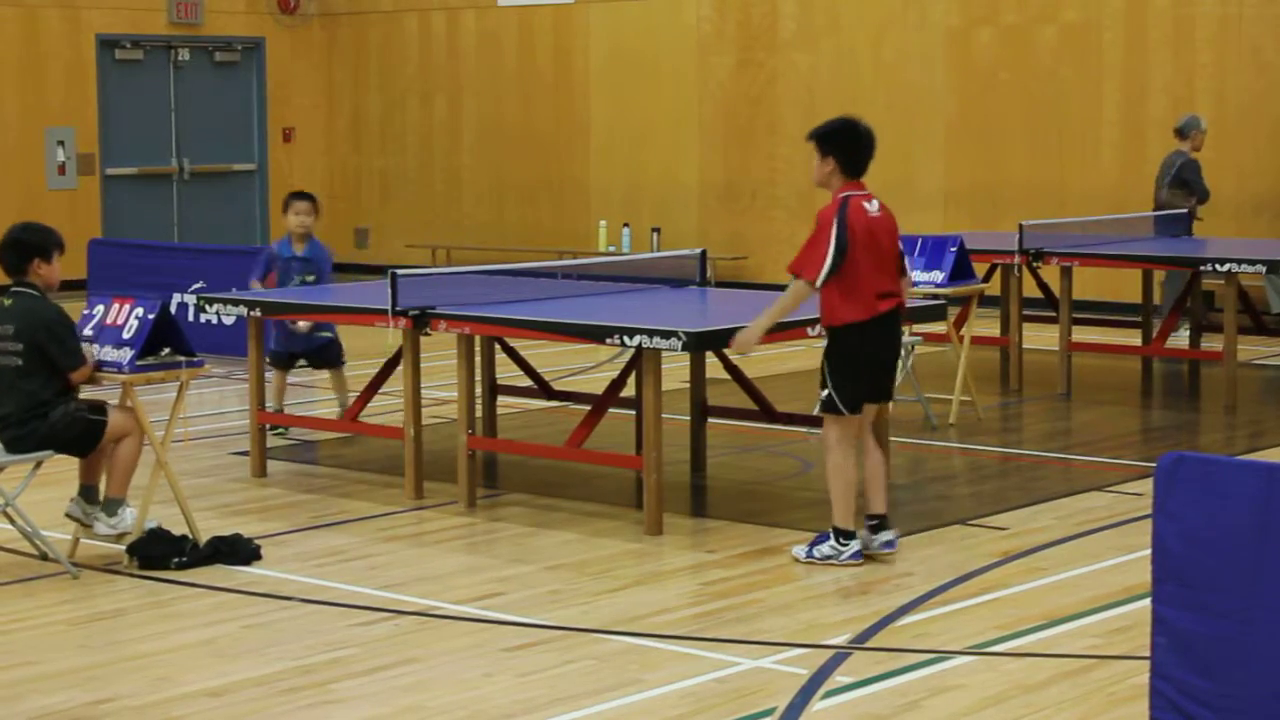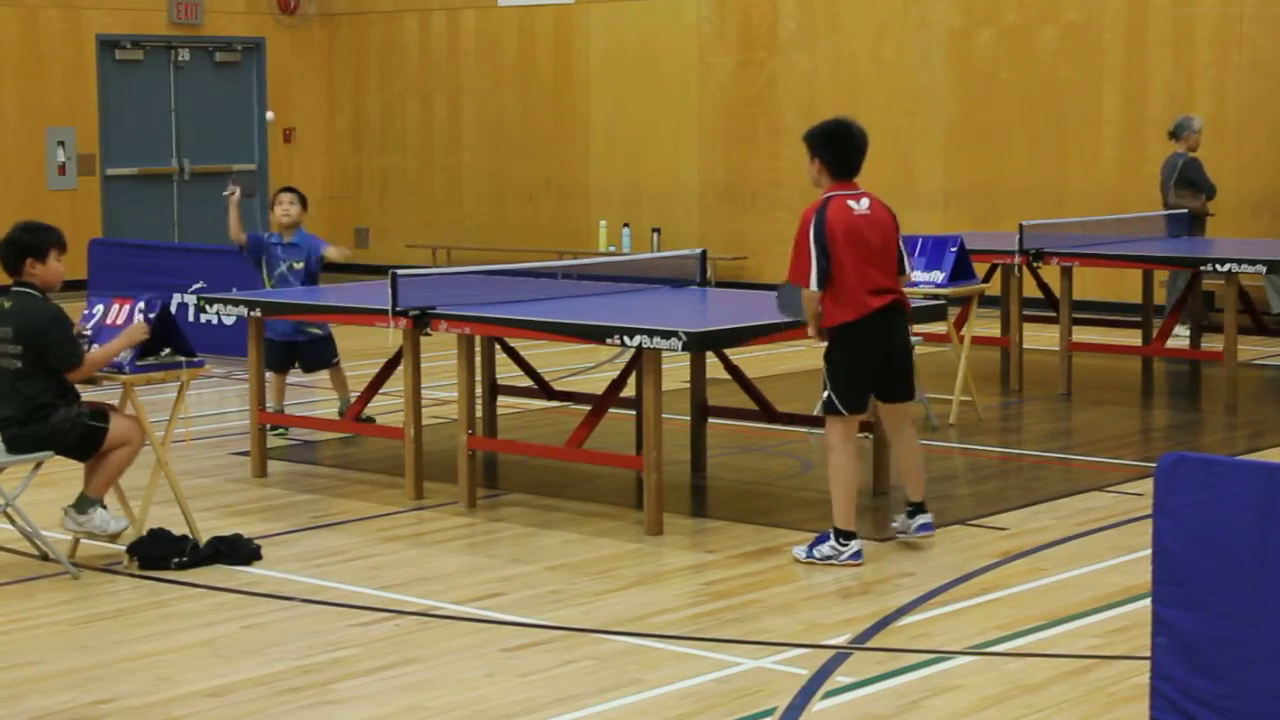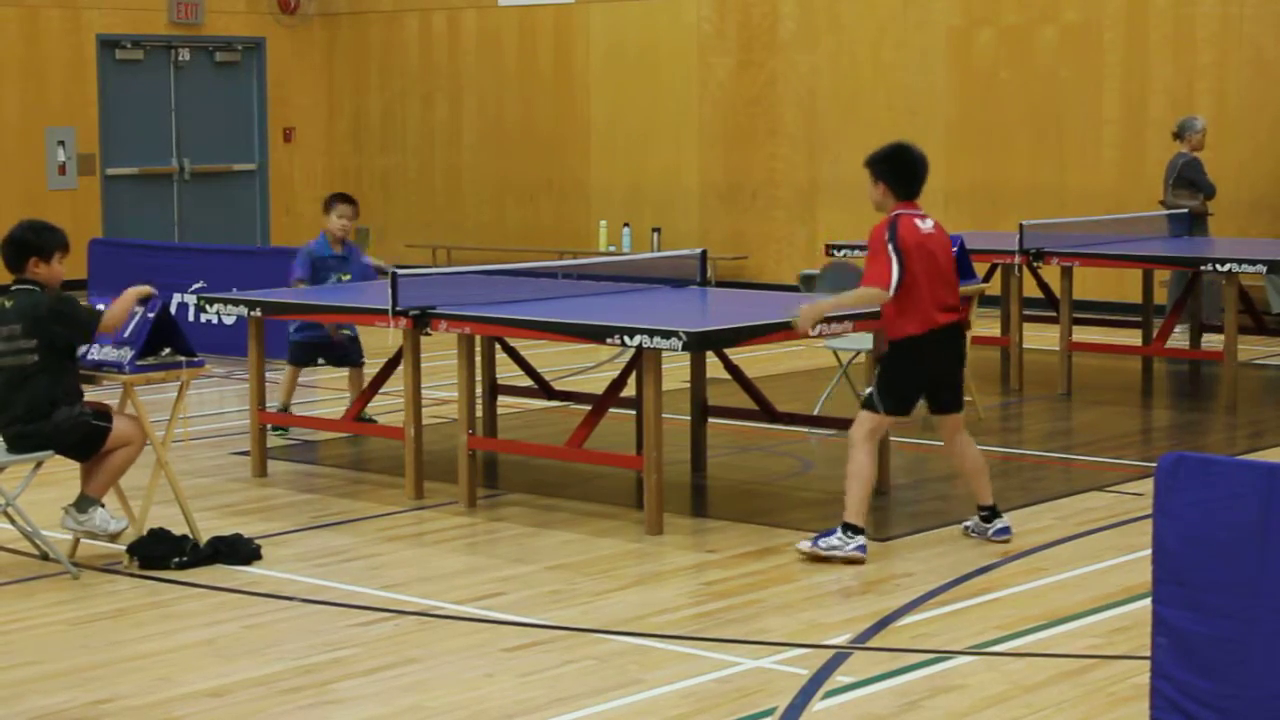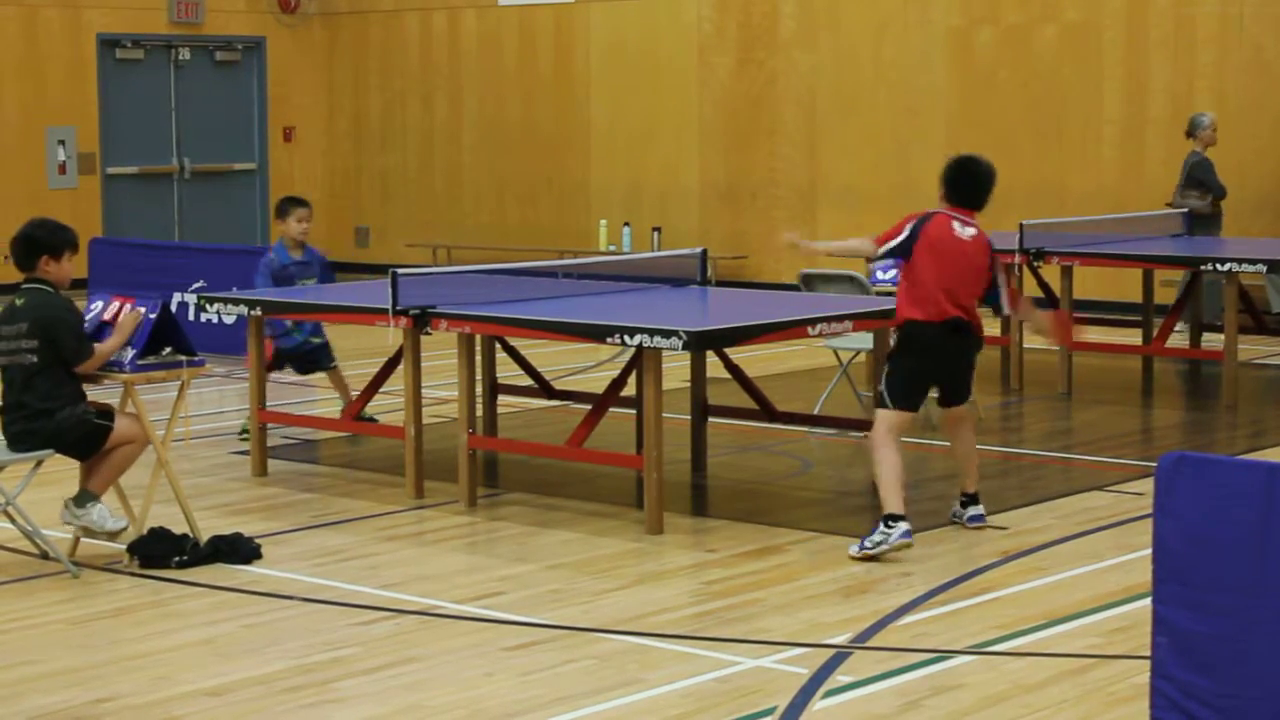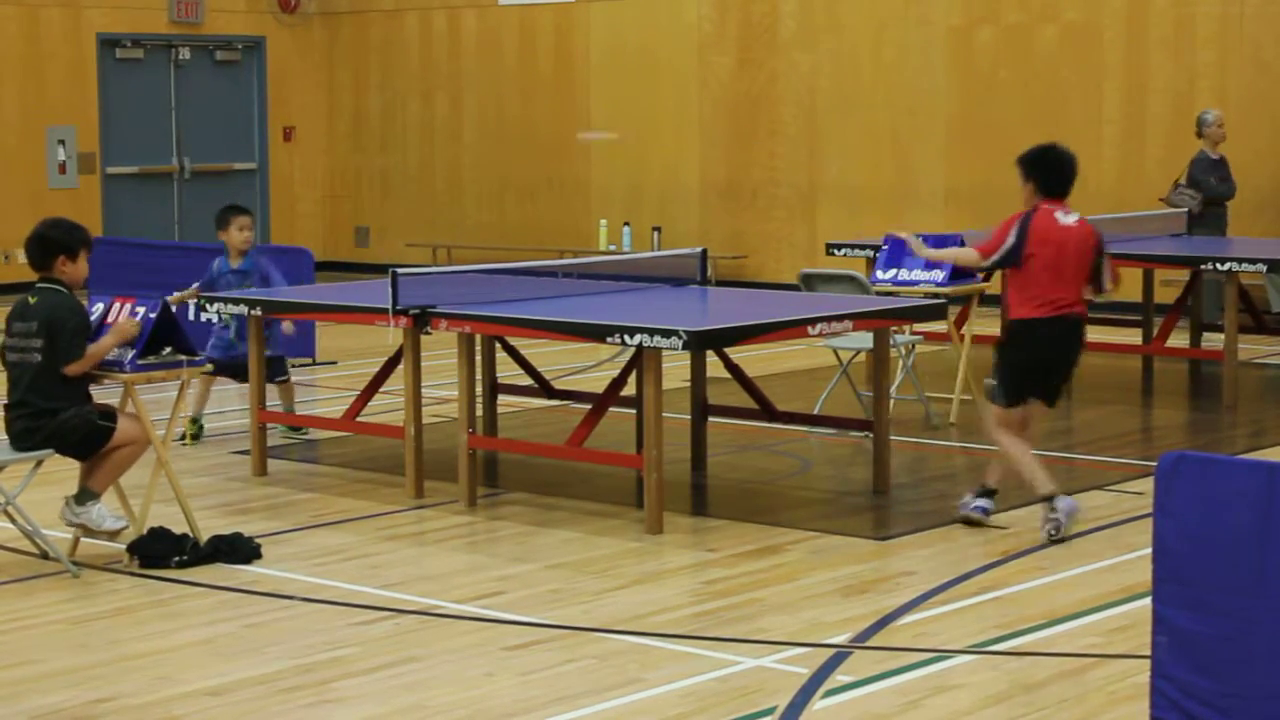
dt=0.5s
person 1, frame 1
left shoulder: (836, 213)
right shoulder: (880, 210)
left elbow: (808, 282)
right elbow: (903, 278)
left wrist: (758, 327)
left hip: (853, 334)
right hip: (886, 329)
left knee: (837, 436)
right knee: (865, 432)
left ankle: (844, 540)
right ankle: (878, 527)
person 1, frame 2
left shoulder: (819, 216)
right shoulder: (881, 210)
left elbow: (812, 287)
right elbow: (902, 274)
left wrist: (815, 320)
left hip: (853, 333)
right hip: (893, 323)
left knee: (840, 436)
right knee: (899, 422)
left ankle: (844, 540)
right ankle: (917, 513)
person 1, frame 3
left shoulder: (889, 232)
right shoulder: (937, 230)
left elbow: (880, 292)
left wrist: (822, 307)
left hip: (913, 347)
right hip: (949, 340)
left knee: (862, 435)
right knee: (955, 431)
left ankle: (850, 534)
right ankle: (991, 518)
person 1, frame 4
left shoulder: (922, 225)
right shoulder: (984, 246)
left elbow: (872, 247)
right elbow: (1011, 303)
left wrist: (816, 245)
right wrist: (1041, 322)
left hip: (918, 337)
right hip: (962, 339)
left knee: (884, 433)
right knee: (958, 420)
left ankle: (894, 523)
right ankle: (970, 504)
person 1, frame 5
left shoulder: (1025, 223)
right shoulder: (1089, 232)
left elbow: (977, 258)
right elbow: (1106, 285)
left wrist: (924, 251)
left hip: (1029, 332)
right hip: (1069, 334)
left knee: (1001, 427)
right knee: (1021, 419)
left ankle: (1055, 498)
right ankle: (985, 496)
person 2, frame 1
right shoulder: (46, 313)
right elbow: (78, 374)
left wrist: (75, 355)
right wrist: (88, 358)
right hip: (39, 424)
left knee: (101, 415)
right knee: (131, 422)
left ankle: (87, 502)
right ankle: (112, 513)
person 2, frame 2
right shoulder: (44, 313)
right elbow: (75, 371)
left wrist: (69, 338)
right wrist: (123, 341)
right hip: (41, 424)
left knee: (107, 417)
right knee: (133, 431)
left ankle: (88, 506)
right ankle: (83, 510)
person 2, frame 3
right shoulder: (51, 305)
right elbow: (108, 323)
right wrist: (132, 294)
right hip: (44, 423)
left knee: (105, 418)
right knee: (134, 431)
left ankle: (88, 506)
right ankle: (84, 510)
person 2, frame 4
right shoulder: (57, 307)
right elbow: (84, 363)
left wrist: (90, 332)
right wrist: (120, 335)
right hip: (49, 422)
left knee: (104, 417)
right knee: (137, 430)
left ankle: (85, 505)
right ankle: (84, 504)
person 2, frame 5
right shoulder: (67, 307)
right elbow: (72, 366)
right wrist: (113, 338)
right hip: (51, 421)
left knee: (107, 419)
right knee: (138, 432)
left ankle: (84, 506)
right ankle: (83, 503)
person 3, frame 1
left shoulder: (321, 254)
right shoulder: (274, 252)
right elbow: (256, 280)
left wrist: (311, 318)
right wrist: (259, 290)
left hip: (317, 324)
right hip: (282, 322)
left knee: (335, 365)
right knee: (280, 369)
left ankle: (345, 411)
right ankle: (278, 414)
person 3, frame 2
left shoulder: (309, 242)
right shoulder: (265, 243)
left elbow: (326, 252)
right elbow: (236, 236)
left wrist: (335, 253)
right wrist: (234, 204)
left hip: (310, 321)
right hip: (278, 322)
left knee: (333, 365)
right knee: (278, 370)
left ankle: (347, 409)
right ankle: (277, 414)
person 3, frame 3
left shoulder: (356, 256)
right shoulder: (311, 251)
right elbow: (300, 283)
left hip: (341, 322)
right hip: (309, 322)
left knee: (356, 365)
right knee: (294, 366)
left ankle: (356, 411)
right ankle: (282, 412)
person 3, frame 4
left shoulder: (317, 259)
right shoulder: (271, 261)
right wrist: (264, 329)
left hip: (309, 328)
right hip: (280, 329)
left knee: (332, 368)
person 3, frame 5
left shoulder: (261, 265)
right shoulder: (217, 267)
right elbow: (202, 289)
left wrist: (286, 320)
right wrist: (178, 297)
right hip: (227, 335)
left knee: (282, 379)
right knee: (208, 373)
left ankle: (290, 416)
right ankle: (195, 422)
person 4, frame 1
left shoulder: (1170, 159)
right shoulder: (1188, 163)
right elbow: (1203, 196)
left wrist: (1186, 200)
right wrist: (1189, 200)
left hip: (1167, 221)
right hip: (1176, 224)
left knee: (1176, 271)
right knee: (1178, 272)
left ankle: (1170, 318)
person 4, frame 2
left shoulder: (1169, 163)
right shoulder: (1189, 162)
right elbow: (1210, 192)
left wrist: (1192, 195)
right wrist: (1198, 195)
left hip: (1174, 223)
right hip: (1189, 225)
left knee: (1178, 271)
right knee: (1190, 273)
right ankle: (1176, 321)
person 4, frame 3
left shoulder: (1174, 163)
right shoulder: (1191, 163)
right elbow: (1210, 191)
left wrist: (1191, 196)
right wrist: (1198, 196)
left hip: (1177, 224)
right hip: (1192, 225)
left knee: (1180, 272)
right knee: (1208, 274)
left ankle: (1177, 320)
right ankle: (1210, 323)
person 4, frame 4
left shoulder: (1193, 160)
right shoulder: (1200, 163)
left elbow: (1210, 191)
right elbow: (1220, 192)
left wrist: (1206, 196)
right wrist: (1209, 196)
left hip: (1196, 224)
right hip: (1203, 225)
left knee: (1193, 272)
right knee: (1212, 274)
left ankle: (1182, 319)
right ankle: (1211, 325)
person 4, frame 5
left shoulder: (1221, 160)
right shoulder: (1199, 161)
left elbow: (1230, 190)
right elbow: (1213, 192)
left wrist: (1212, 194)
right wrist: (1216, 193)
left hip: (1216, 224)
right hip: (1202, 226)
left knee: (1214, 273)
right knee: (1209, 274)
left ankle: (1204, 320)
right ankle: (1210, 325)
